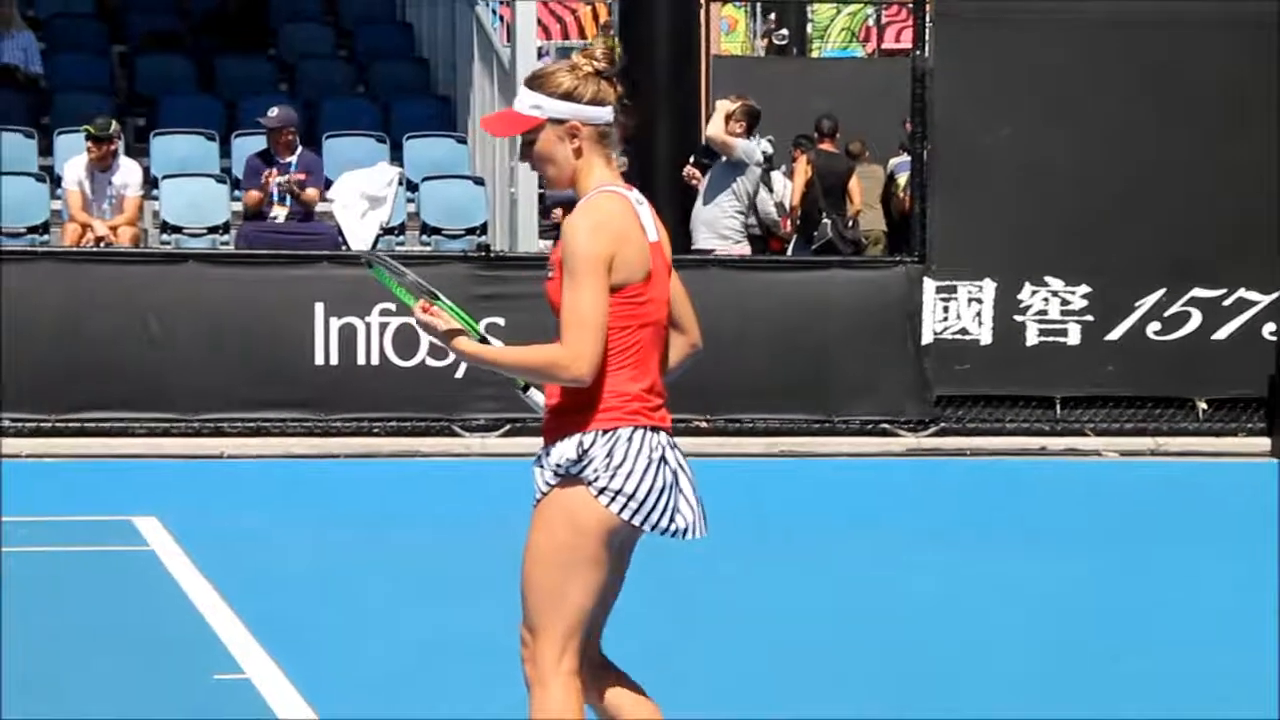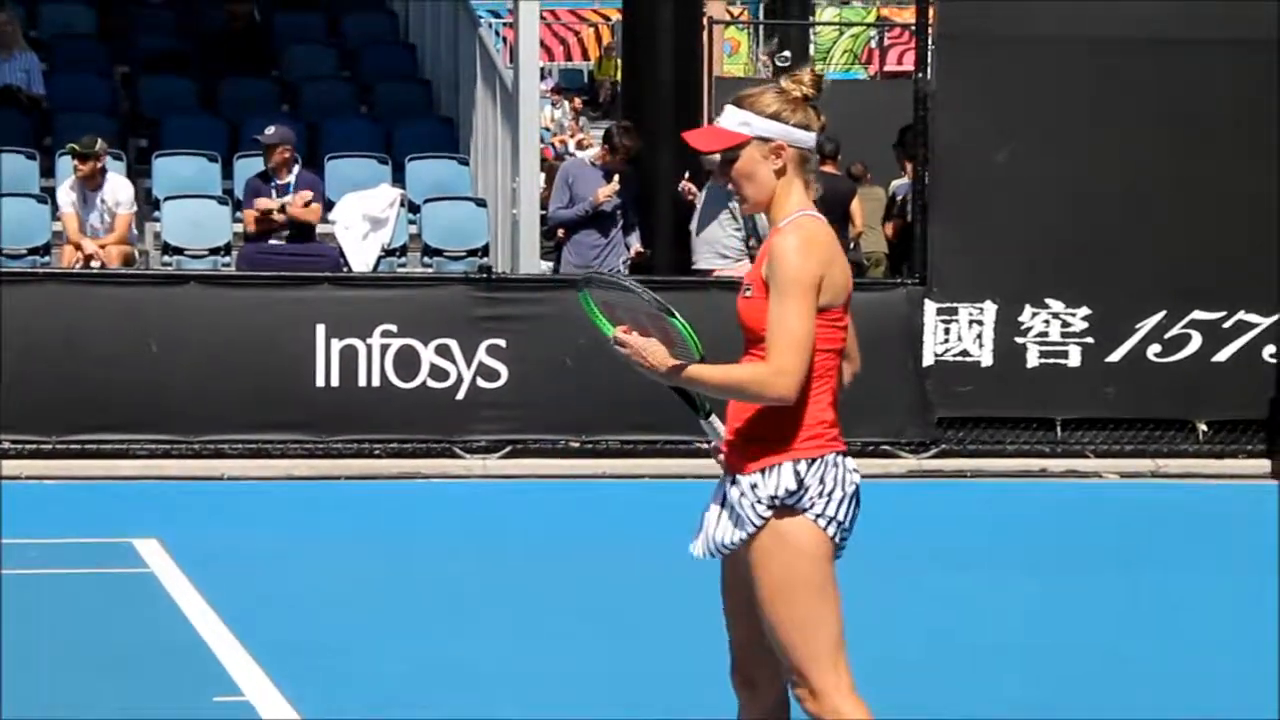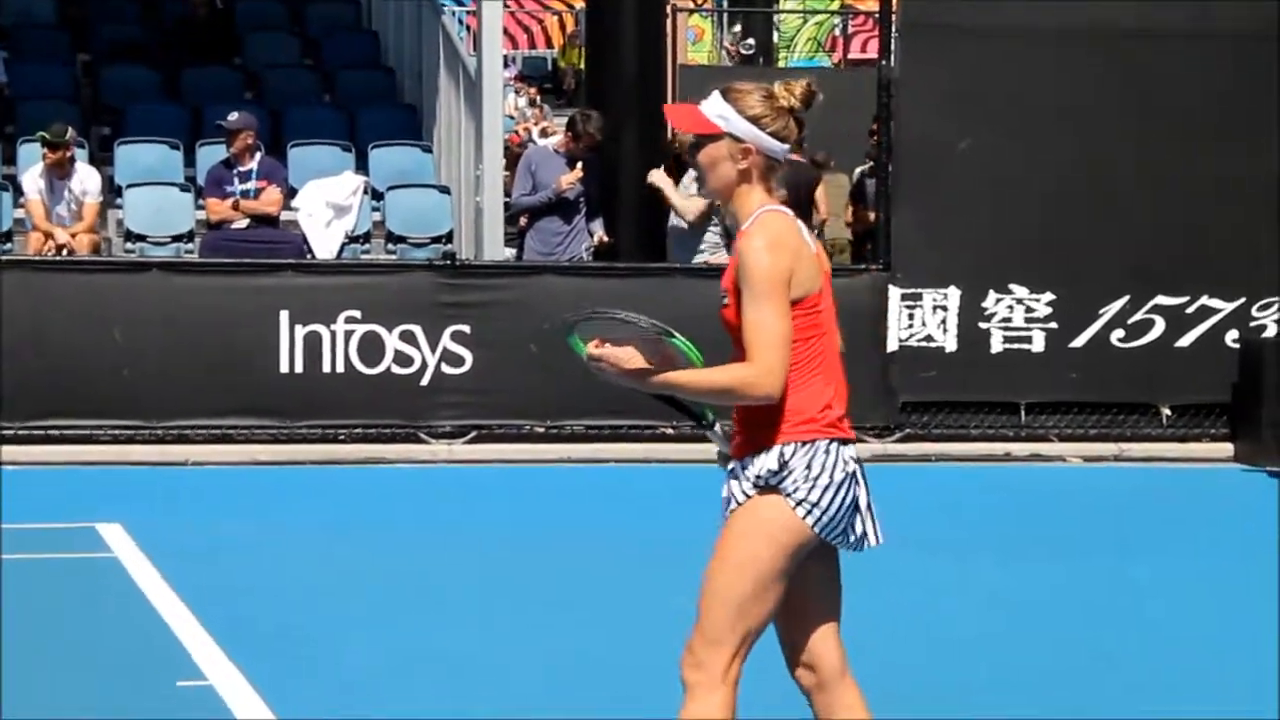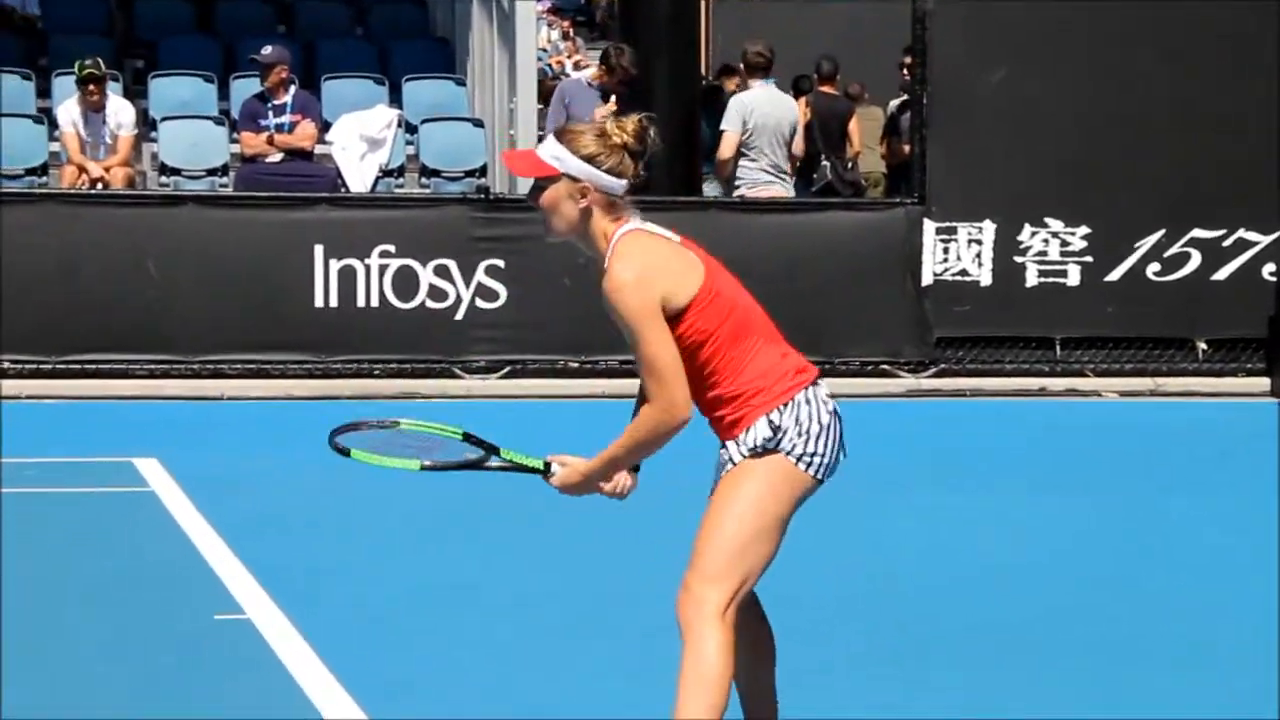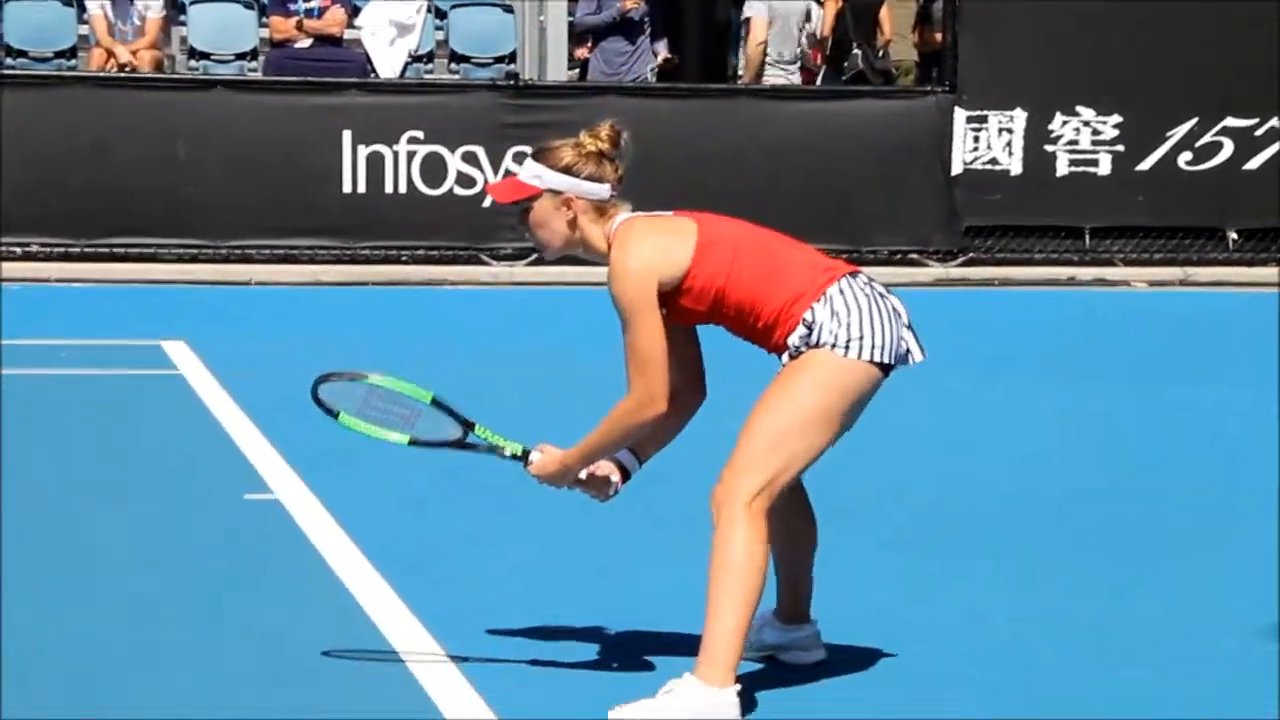
dt=1s
person 1, frame 1
left shoulder: (590, 222)
right shoulder: (636, 211)
left elbow: (577, 361)
right elbow: (686, 337)
left wrist: (468, 347)
left hip: (596, 452)
right hip: (633, 447)
left knee: (547, 660)
right knee: (575, 654)
person 1, frame 2
left shoulder: (796, 242)
right shoulder: (801, 240)
left elbow: (780, 379)
right elbow: (847, 363)
left wrist: (669, 367)
left hip: (787, 482)
right hip: (765, 481)
person 1, frame 3
left shoulder: (763, 240)
right shoulder: (782, 232)
left elbow: (764, 378)
left wrist: (649, 375)
left hip: (788, 467)
right hip: (806, 464)
left knee: (707, 666)
person 1, frame 4
left shoulder: (627, 273)
right shoulder: (634, 250)
left elbow: (672, 408)
right elbow: (664, 379)
left wrist: (591, 471)
right wrist: (625, 461)
left hip: (779, 426)
right hip: (782, 420)
left knee: (703, 604)
right knee: (729, 592)
person 1, frame 5
left shoulder: (631, 257)
right shoulder: (652, 245)
left elbow: (650, 402)
right elbow: (686, 391)
left wrist: (568, 462)
right wrist: (621, 462)
left hip: (840, 323)
right hip: (856, 312)
left knee: (738, 497)
right knee: (772, 477)
right ankle: (793, 625)
